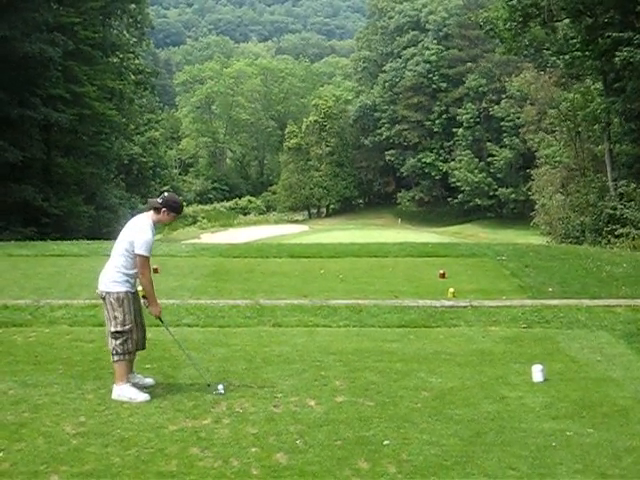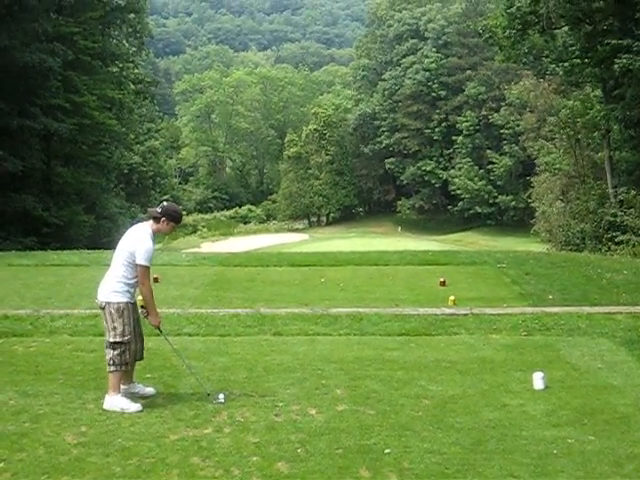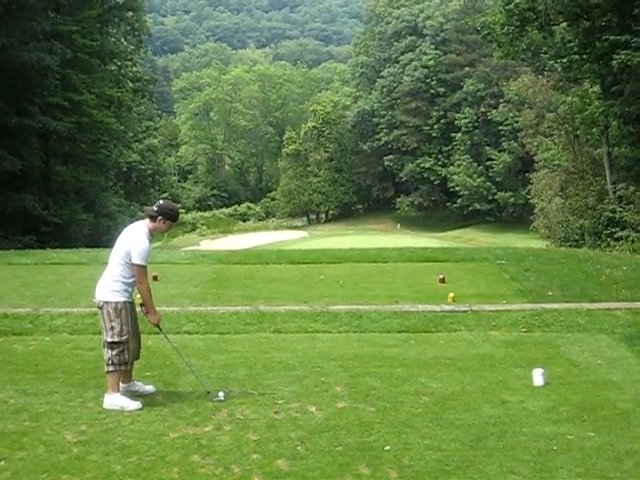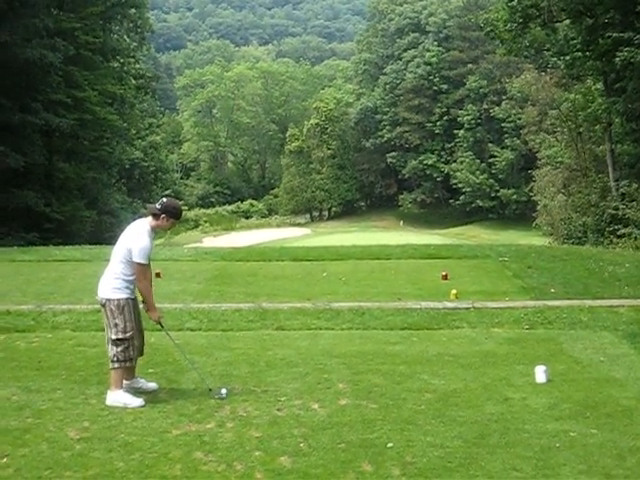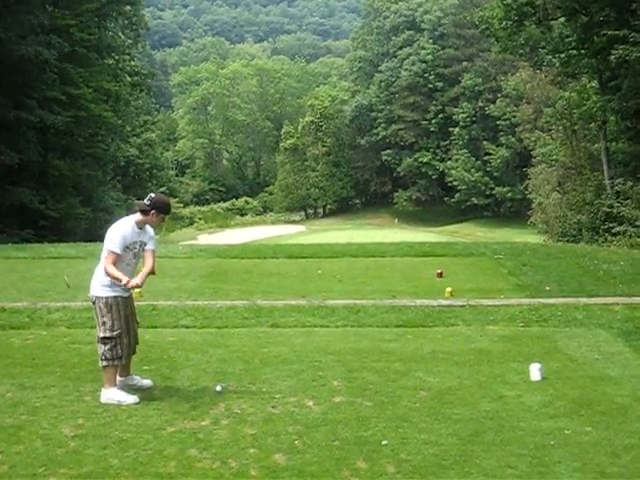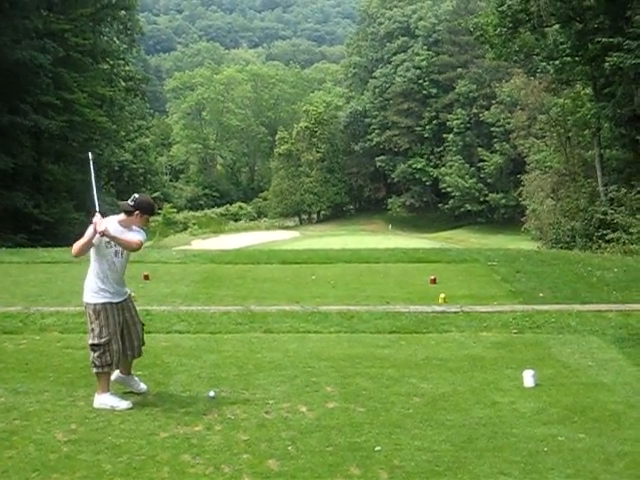
dt=0.4s
person 1, frame 1
left shoulder: (143, 220)
right shoulder: (145, 232)
right elbow: (144, 272)
left wrist: (149, 296)
right wrist: (153, 303)
left hip: (124, 285)
right hip: (115, 287)
left knee: (135, 330)
right knee: (123, 334)
left ankle: (129, 375)
right ankle: (121, 386)
person 1, frame 2
left shoulder: (141, 228)
right shoulder: (145, 243)
right elbow: (144, 283)
left wrist: (147, 305)
right wrist: (153, 313)
left hip: (121, 295)
right hip: (116, 297)
left knee: (133, 342)
right knee: (119, 344)
left ankle: (128, 384)
right ankle: (113, 396)
person 1, frame 3
left shoulder: (138, 227)
right shoulder: (141, 242)
right elbow: (141, 281)
left wrist: (146, 303)
right wrist: (152, 311)
left hip: (120, 294)
right hip: (113, 296)
left knee: (130, 340)
right knee: (118, 343)
left ankle: (127, 382)
right ankle: (112, 395)
person 1, frame 4
left shoulder: (143, 227)
right shoulder: (141, 239)
left elbow: (146, 270)
right elbow: (140, 278)
left wrist: (150, 301)
right wrist: (152, 308)
left hip: (124, 291)
right hip: (116, 292)
left knee: (134, 337)
right knee: (123, 339)
left ankle: (130, 379)
right ankle: (115, 392)
person 1, frame 5
left shoulder: (148, 233)
right shoulder: (120, 229)
left elbow: (150, 263)
right elbow: (108, 267)
left wrist: (139, 279)
right wrist: (122, 278)
left hip: (123, 291)
right hip: (106, 291)
left knee: (129, 335)
right knee: (113, 337)
left ankle: (124, 376)
right ankle: (109, 389)
person 1, frame 6
left shoulder: (137, 232)
right shoulder: (101, 223)
left elbow: (134, 246)
right elbow: (76, 252)
left wrist: (109, 235)
right wrist: (93, 234)
left hip: (121, 294)
right hip: (99, 297)
left knee: (133, 335)
right knee: (105, 344)
left ankle: (124, 374)
right ankle: (102, 395)
